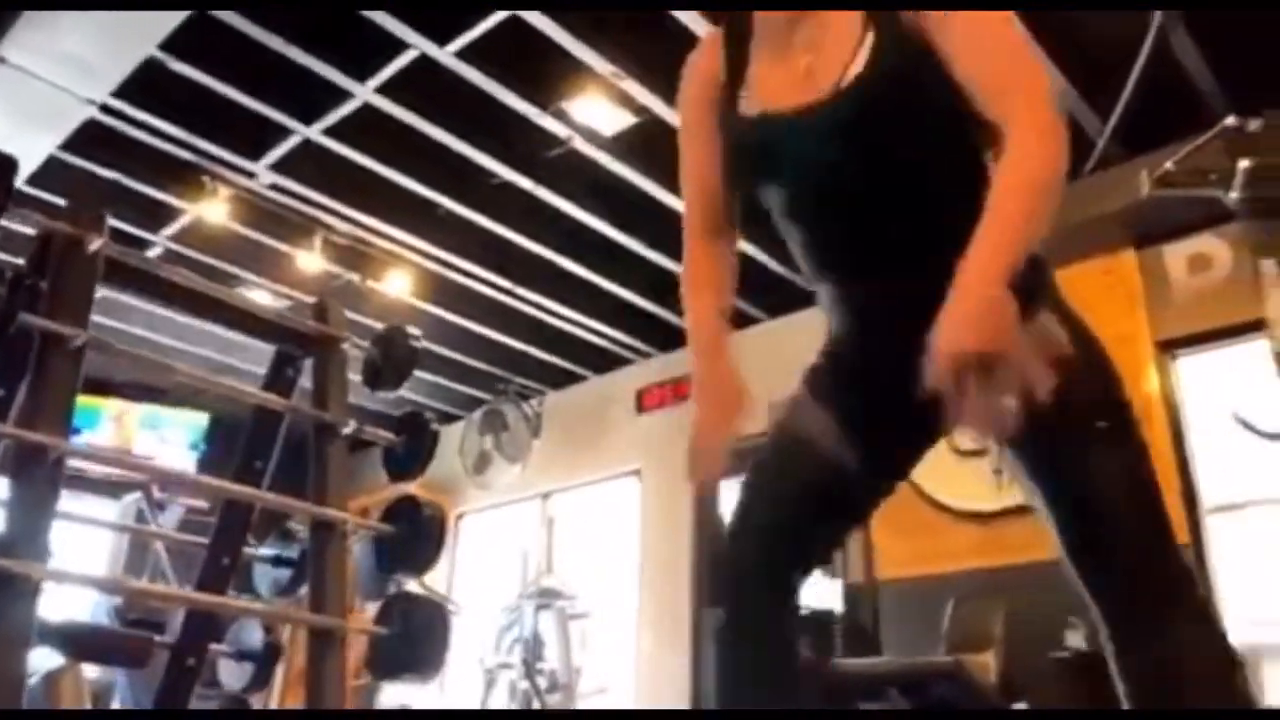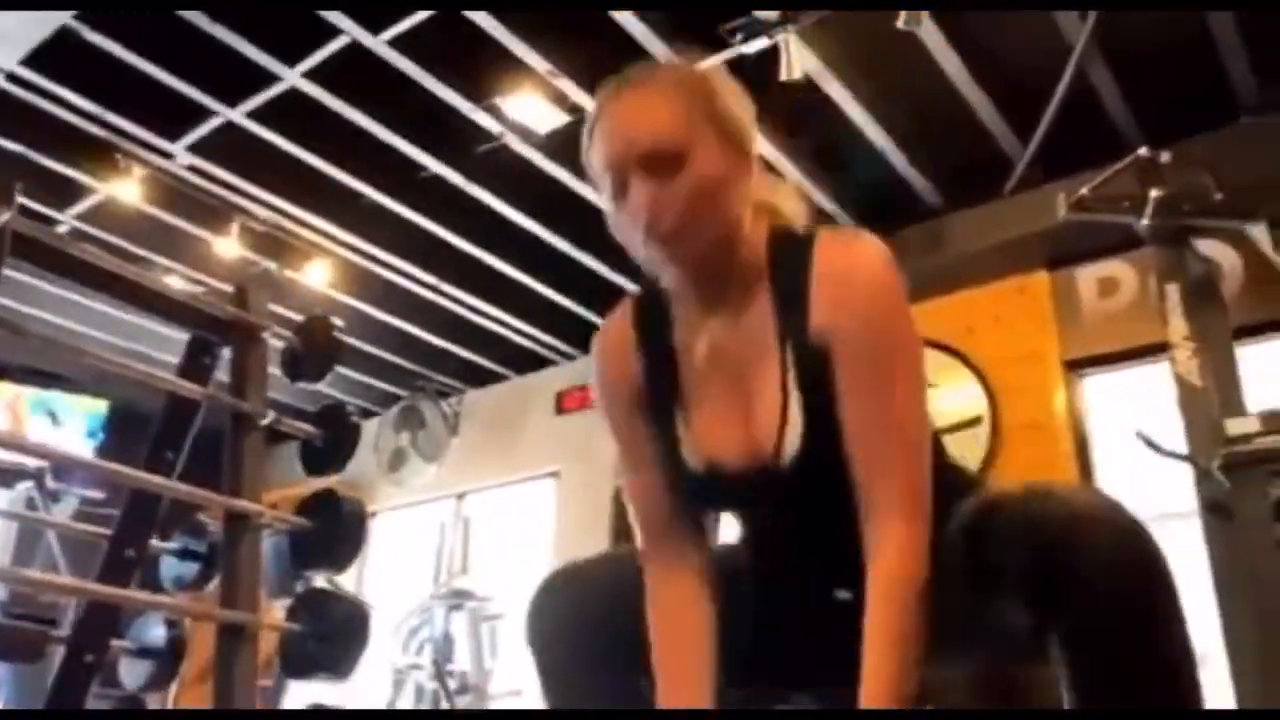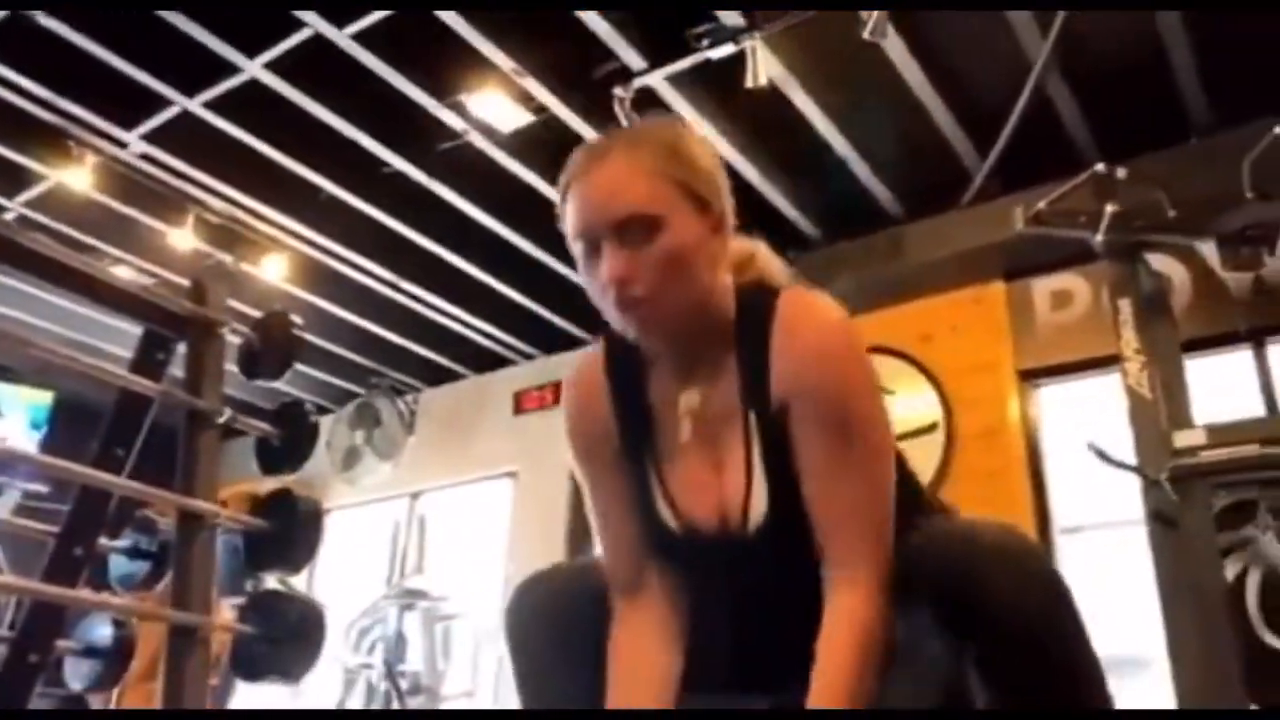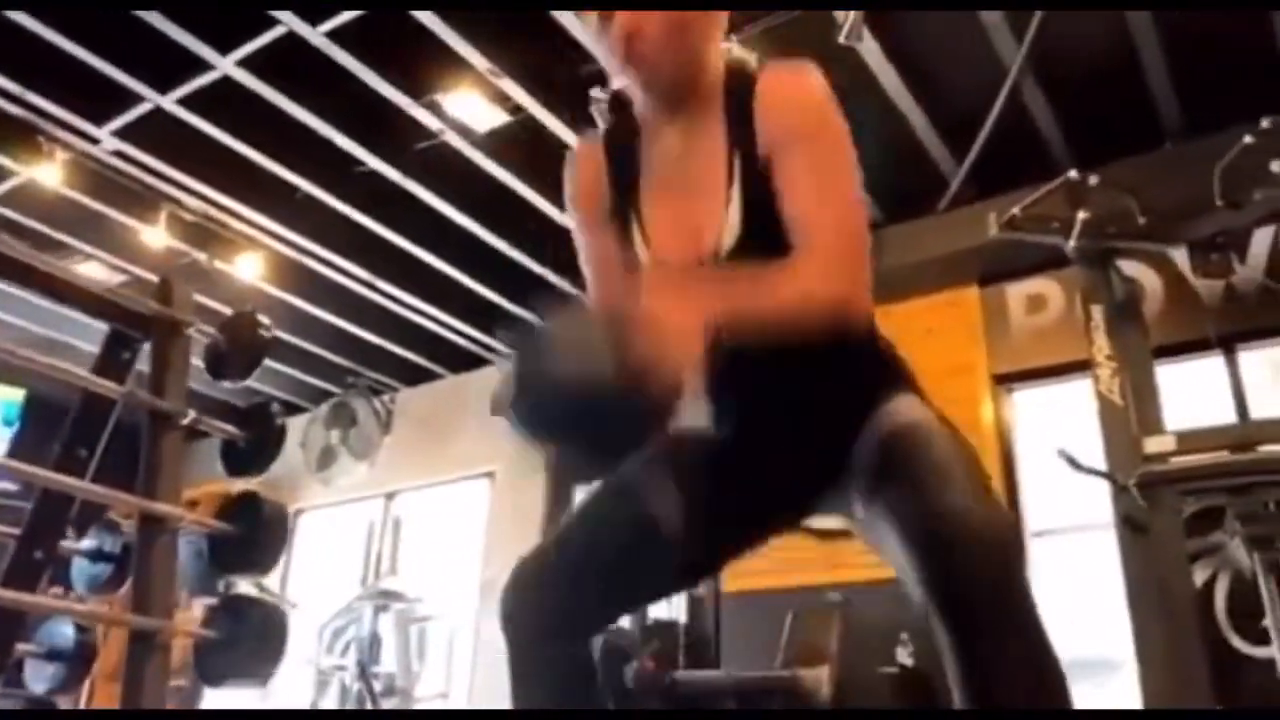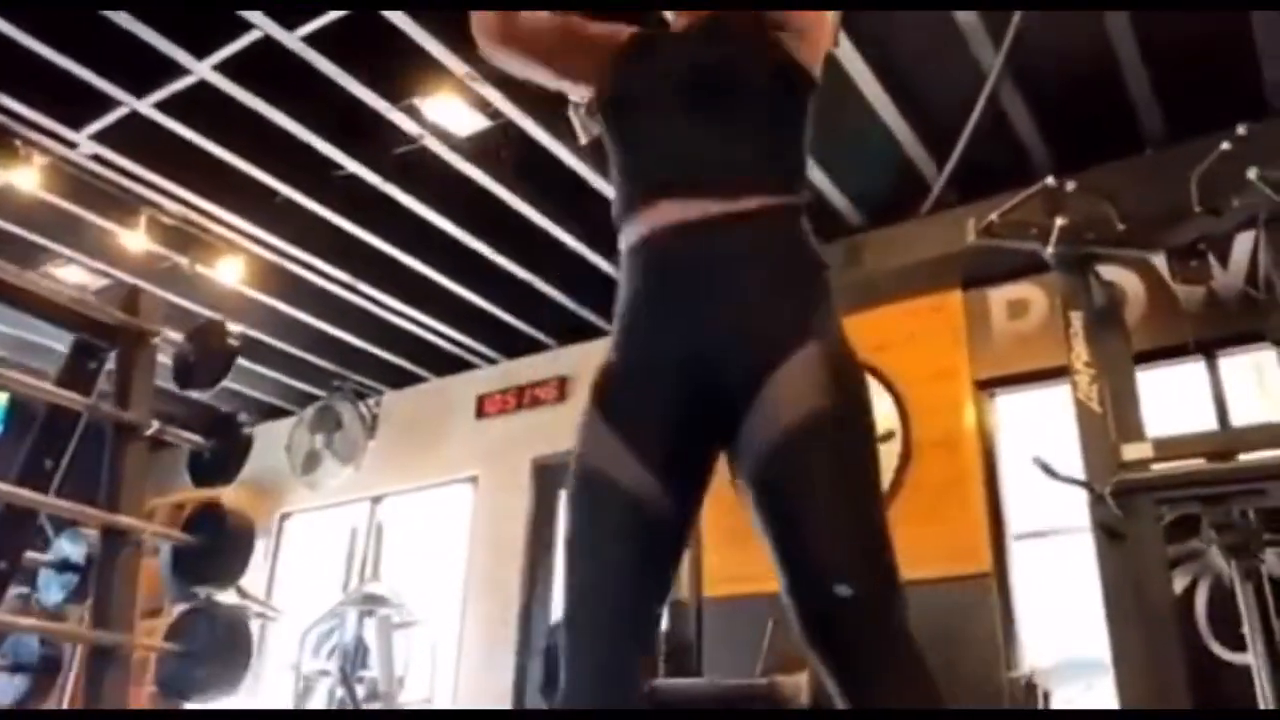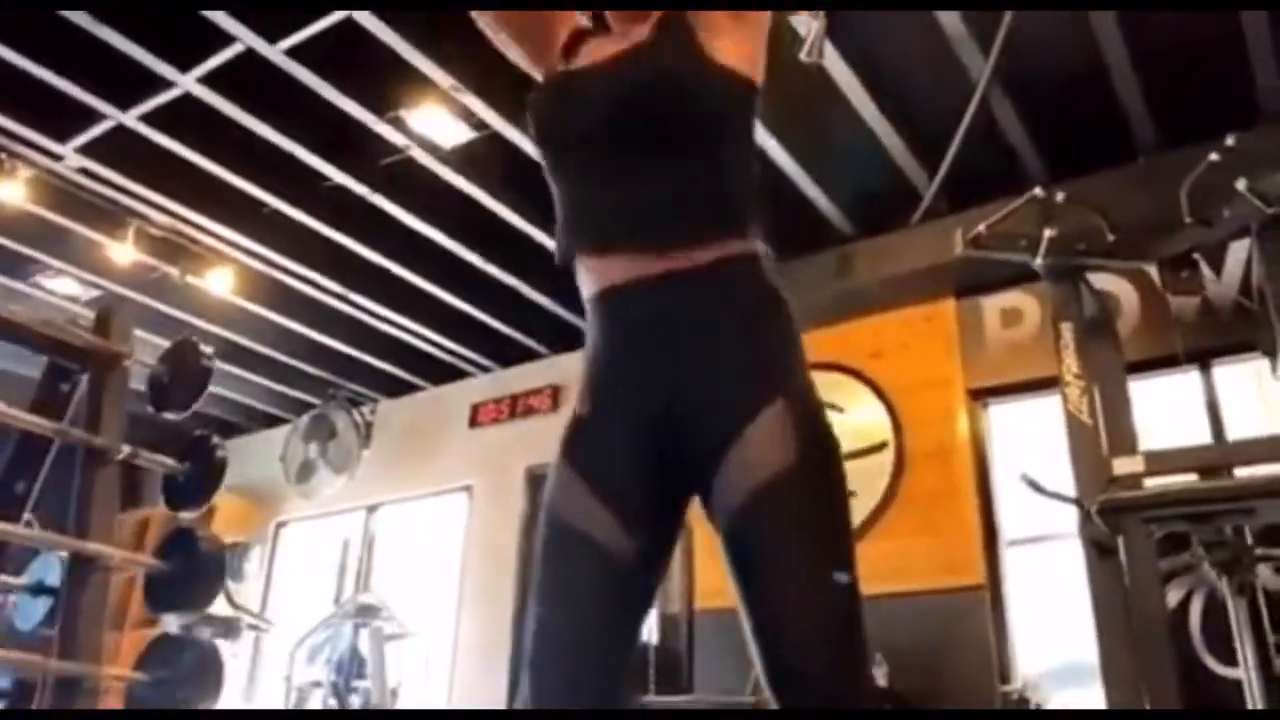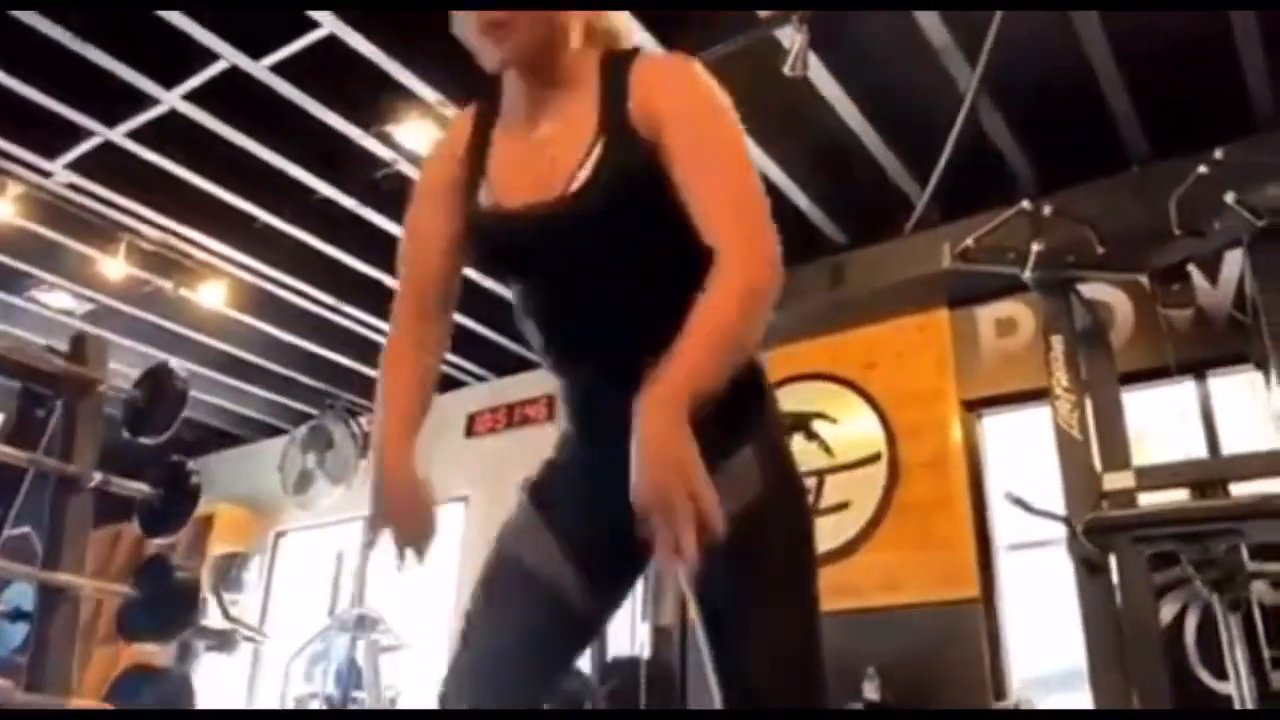
dt=0.3s
person 1, frame 1
left shoulder: (922, 20)
right shoulder: (715, 63)
left elbow: (1036, 129)
right elbow: (706, 237)
left wrist: (979, 286)
right wrist: (711, 365)
left hip: (993, 309)
right hip: (865, 348)
left knee: (1132, 571)
right knee: (745, 584)
person 1, frame 2
left shoulder: (844, 279)
right shoulder: (625, 350)
left elbow: (899, 528)
right elbow: (674, 560)
left hip: (933, 586)
right hip: (796, 608)
person 1, frame 3
left shoulder: (807, 337)
right shoulder: (594, 396)
left elbow: (859, 583)
right elbow: (646, 600)
left hip: (896, 597)
right hip: (760, 626)
left knee: (1003, 578)
right knee: (543, 612)
person 1, frame 4
left shoulder: (786, 97)
right shoulder: (596, 165)
left elbow: (842, 285)
right elbow: (621, 320)
left wrist: (698, 306)
left hip: (860, 410)
right hip: (741, 442)
left knee: (975, 566)
right knee: (539, 601)
person 1, frame 5
left shoulder: (779, 30)
right shoulder: (618, 50)
right elbow: (503, 38)
left hip: (768, 315)
right hip: (649, 334)
left knee: (853, 621)
right knee: (597, 653)
person 1, frame 6
left shoulder: (718, 25)
right shoulder: (565, 50)
left hip: (737, 356)
right hip: (619, 379)
left knee: (822, 679)
right knee: (559, 692)
person 1, frame 7
left shoulder: (658, 85)
right shoulder: (463, 145)
left elbow: (752, 262)
right elbow: (419, 312)
left wrist: (665, 405)
right wrist: (394, 444)
left hip: (708, 429)
right hip: (591, 449)
left knee: (772, 697)
right knee: (478, 700)
